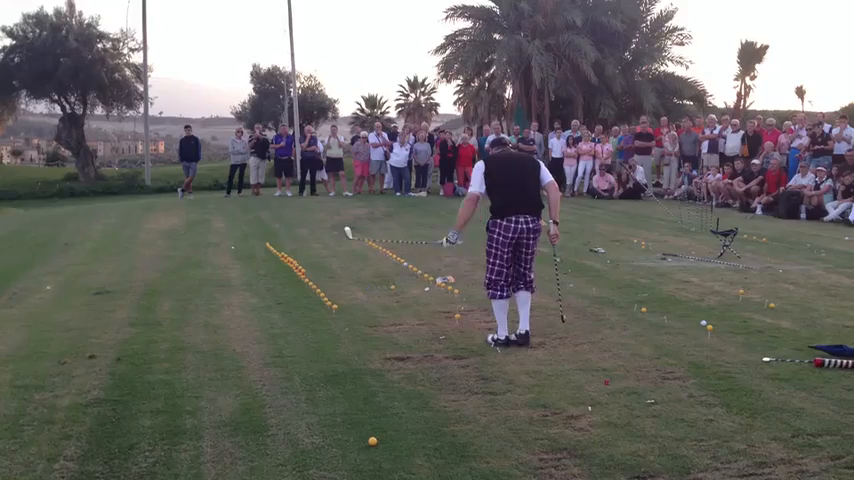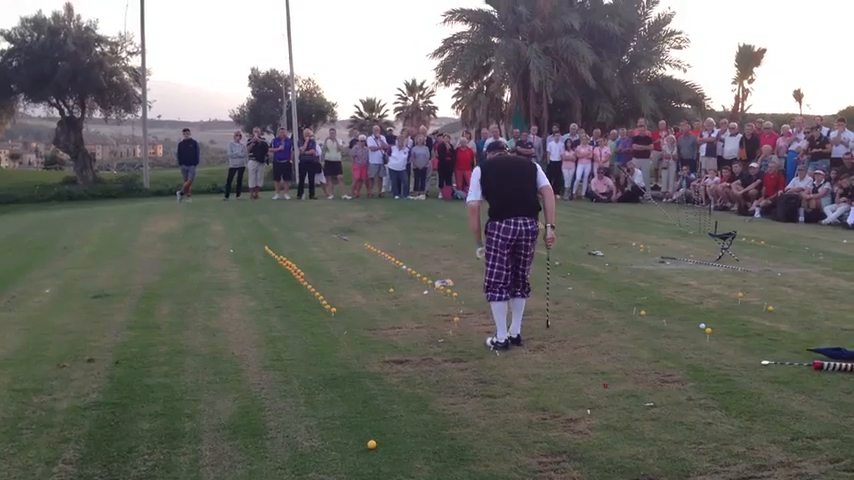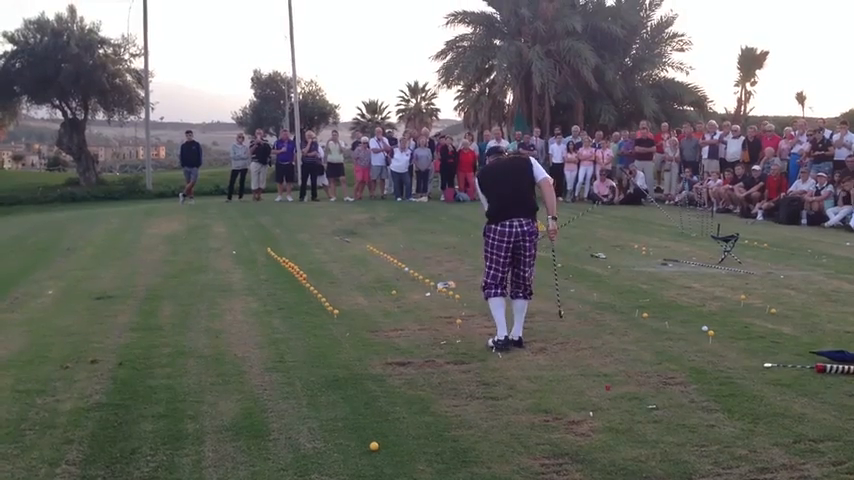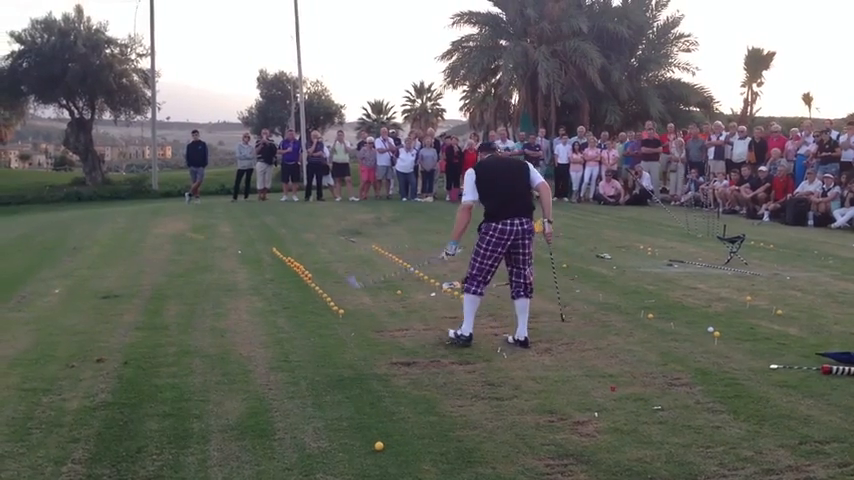
dt=0.3s
person 1, frame 1
left shoulder: (484, 164)
right shoulder: (533, 161)
left elbow: (472, 199)
right elbow: (553, 188)
left wrist: (455, 231)
right wrist: (553, 222)
left hip: (503, 222)
right hip: (532, 222)
left knee: (497, 279)
right knee: (523, 277)
left ankle: (501, 335)
right ankle: (523, 329)
person 1, frame 2
left shoulder: (482, 169)
right shoulder: (530, 164)
left elbow: (473, 207)
right elbow: (548, 192)
left wrist: (479, 242)
right wrist: (550, 227)
left hip: (500, 225)
right hip: (529, 224)
left knee: (496, 281)
right knee: (520, 279)
left ankle: (501, 337)
right ankle: (515, 333)
person 1, frame 3
left shoulder: (482, 175)
right shoulder: (527, 161)
right elbow: (547, 185)
left wrist: (505, 228)
right wrist: (552, 218)
left hip: (498, 227)
right hip: (527, 225)
left knee: (493, 282)
right knee: (523, 281)
left ankle: (501, 335)
right ankle: (516, 335)
person 1, frame 4
left shoulder: (475, 171)
right shoulder: (521, 163)
left elbow: (466, 208)
right elbow: (544, 189)
left wrist: (454, 241)
right wrist: (547, 222)
left hip: (496, 226)
right hip: (524, 224)
left knee: (476, 277)
right knee: (521, 279)
left ankle: (465, 332)
right ankle: (522, 335)
